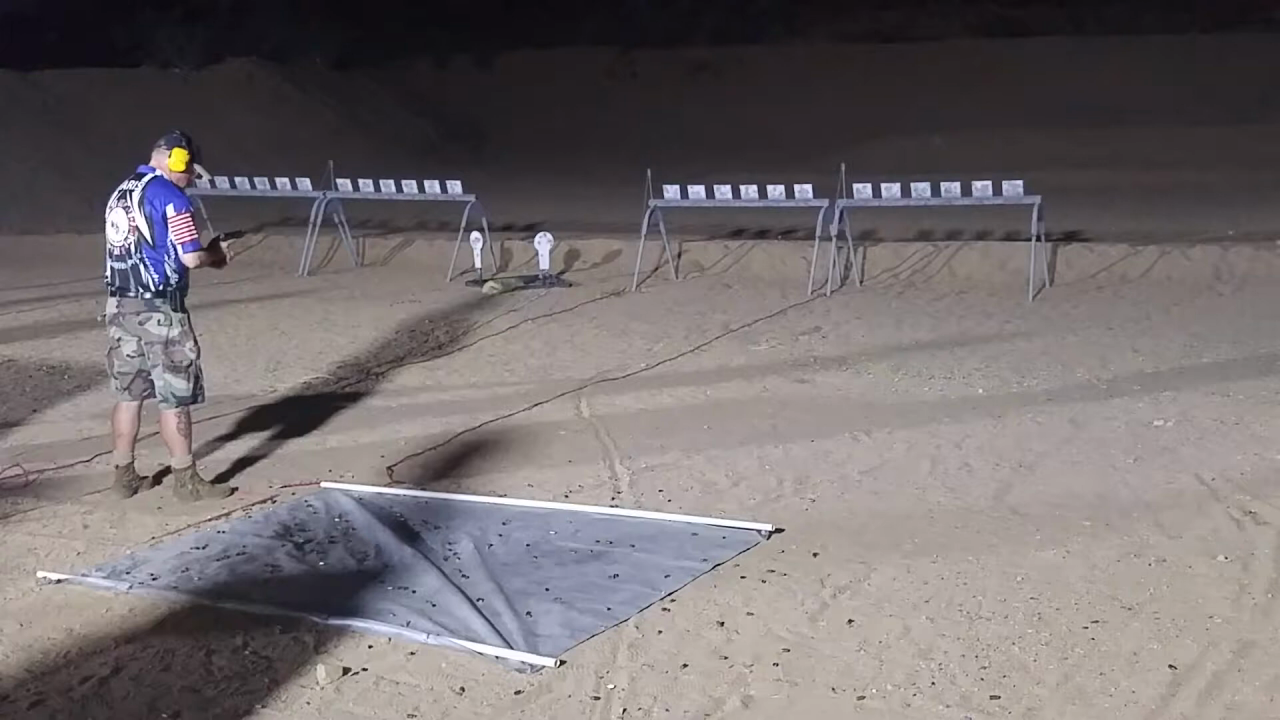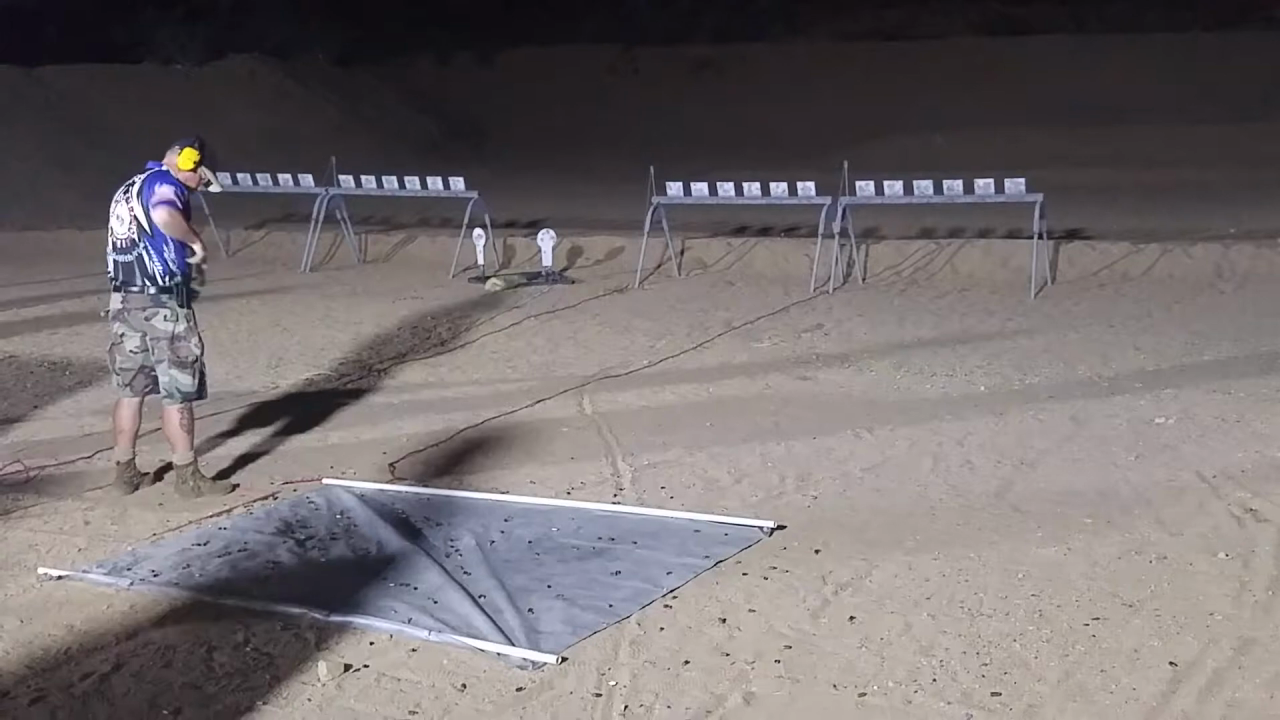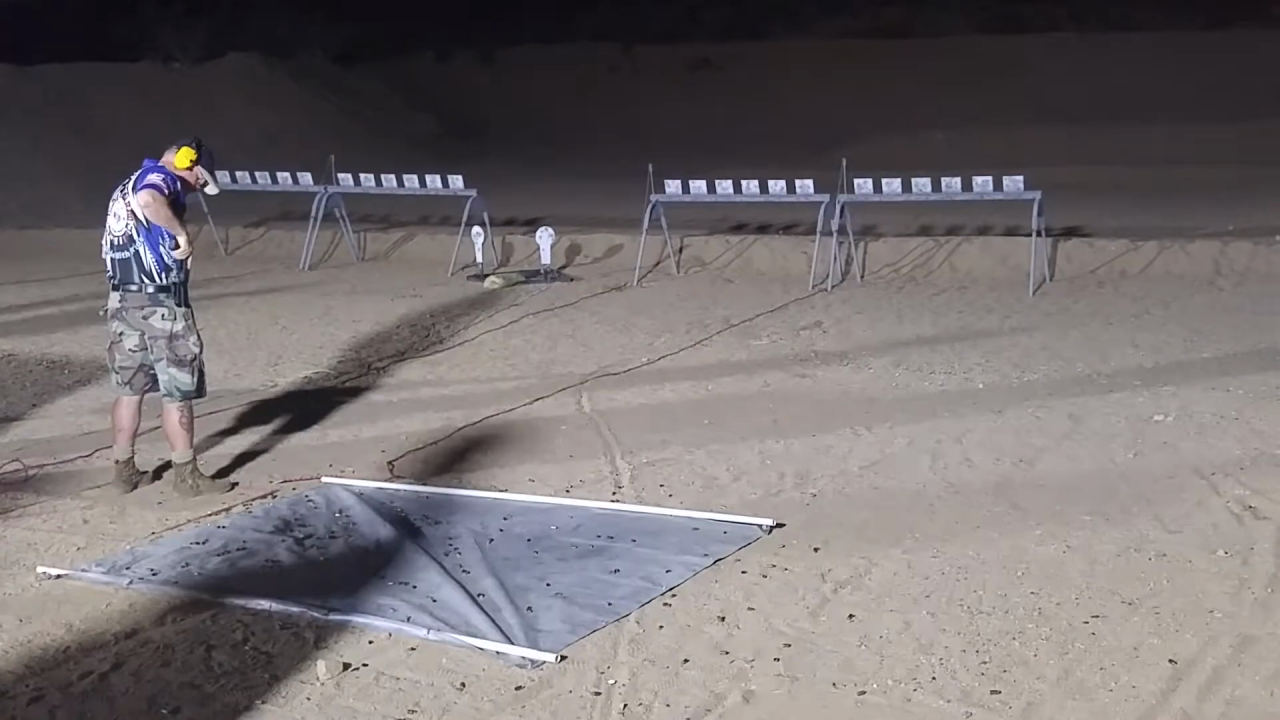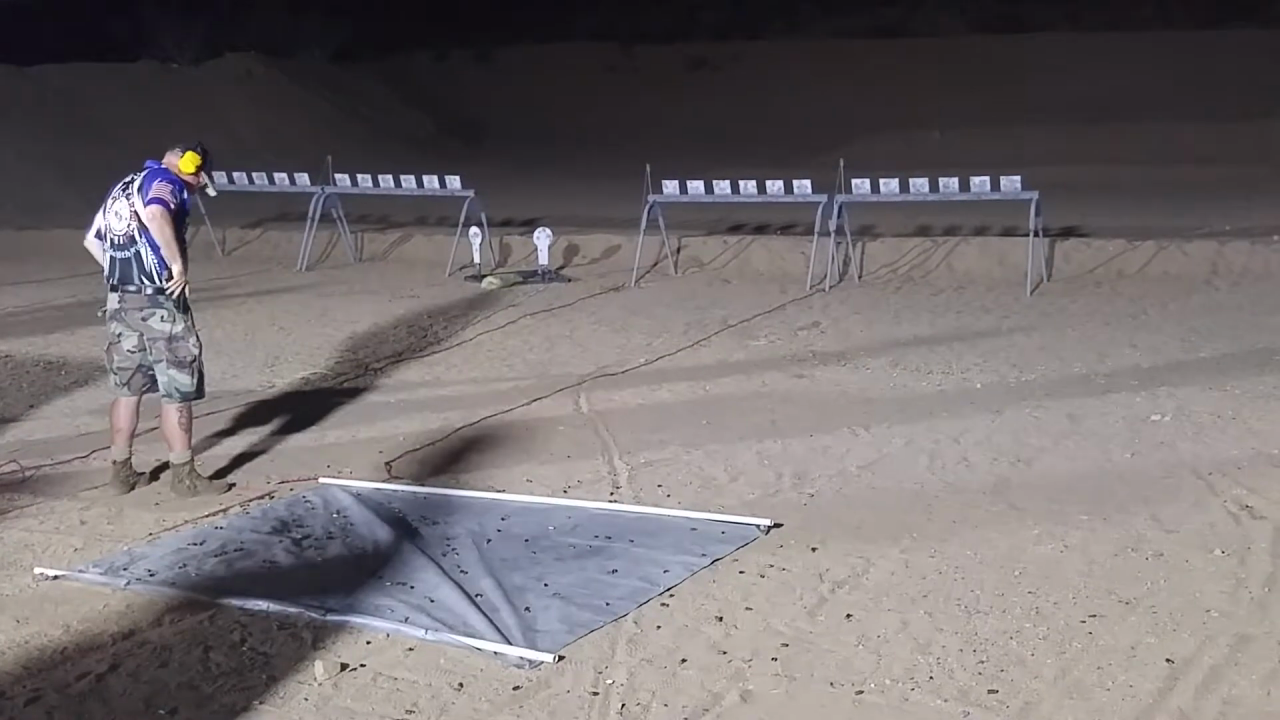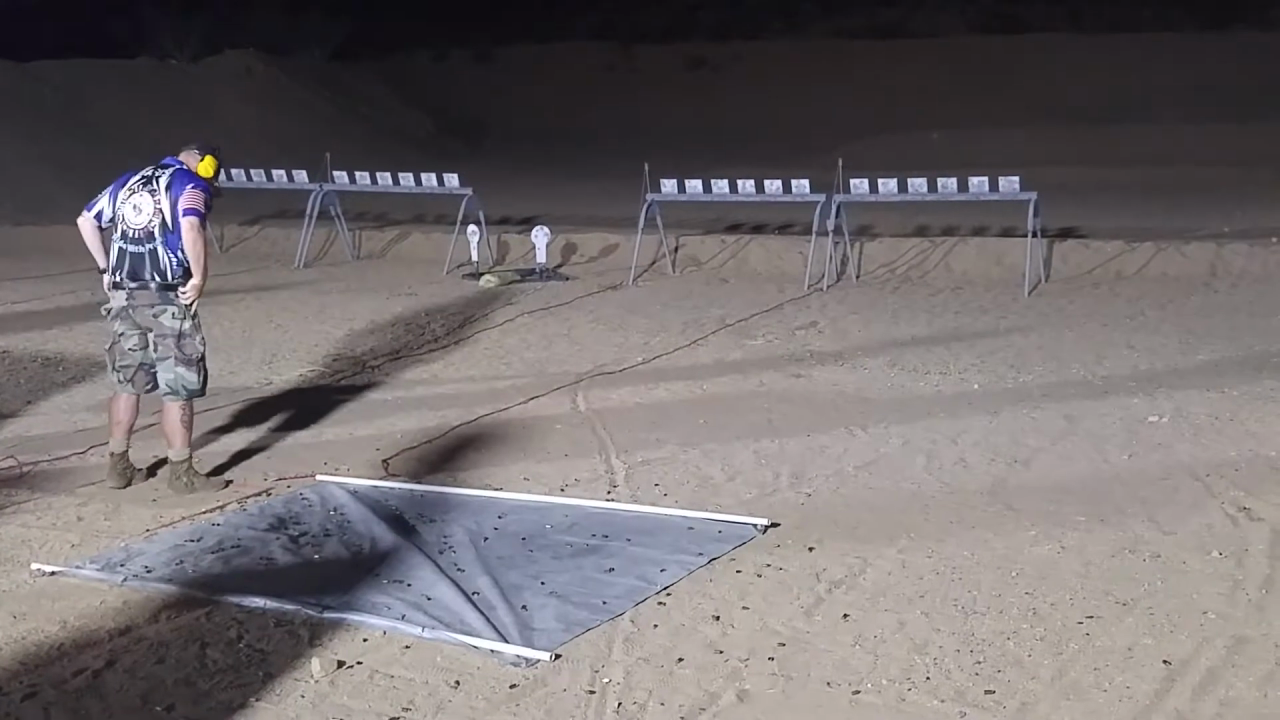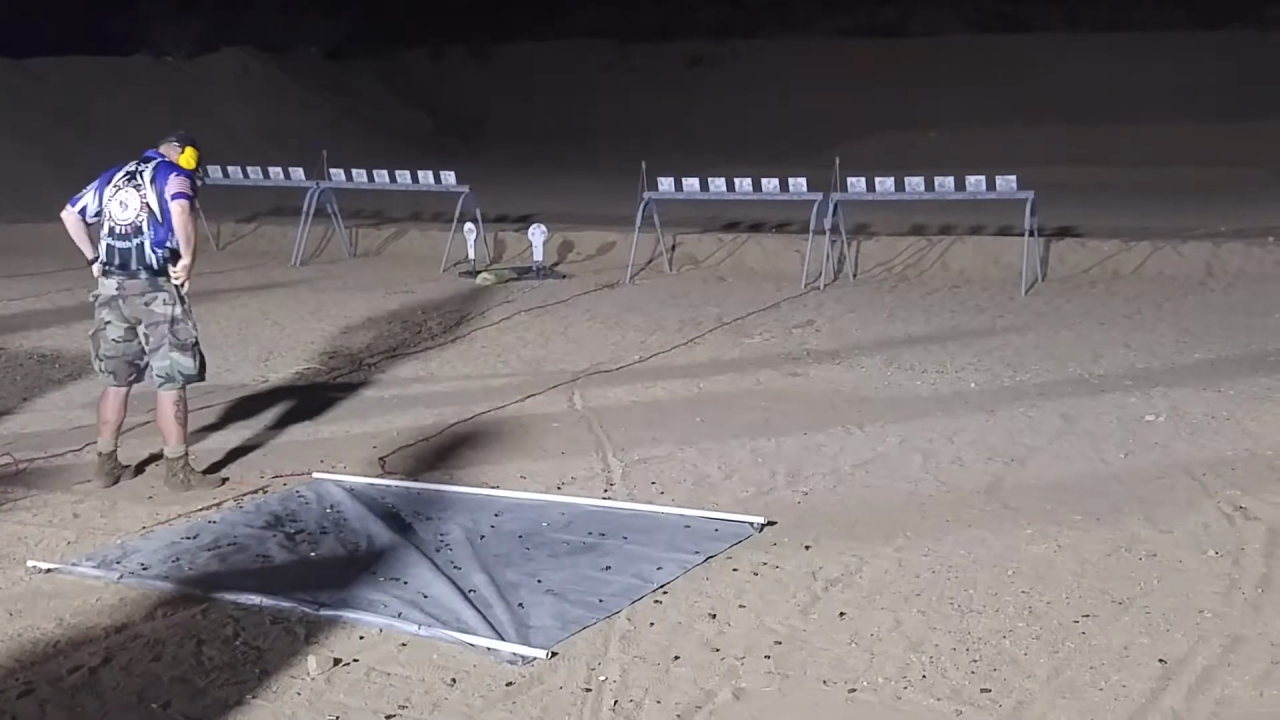
dt=0.4s
person 1, frame 1
left shoulder: (121, 192)
right shoulder: (170, 195)
right elbow: (191, 257)
left wrist: (206, 252)
right wrist: (216, 252)
left hip: (120, 304)
right hip: (159, 308)
left knee: (128, 394)
right knee: (175, 396)
left ankle: (124, 476)
right ankle: (186, 481)
person 1, frame 2
left shoulder: (129, 188)
right shoulder: (164, 182)
right elbow: (163, 217)
right wrist: (195, 241)
left hip: (123, 300)
right hip: (162, 303)
left knee: (130, 390)
right knee: (178, 392)
left ankle: (125, 472)
right ankle: (188, 477)
person 1, frame 3
left shoulder: (125, 188)
right shoulder: (160, 177)
left elbow: (109, 248)
right elbow: (148, 201)
right wrist: (182, 234)
left hip: (121, 299)
right hip: (161, 300)
left knee: (129, 388)
right knee: (177, 391)
left ankle: (124, 470)
right ankle: (186, 476)
person 1, frame 4
left shoulder: (121, 187)
right shoulder: (167, 182)
left elbow: (92, 239)
right elbow: (156, 215)
right wrist: (179, 266)
left hip: (120, 299)
right hip: (160, 300)
left knee: (127, 389)
right knee: (177, 391)
left ankle: (122, 471)
right ankle: (184, 476)
person 1, frame 5
left shoulder: (129, 181)
right shoulder: (191, 184)
left elbow: (87, 220)
right elbow: (191, 226)
left wrist: (105, 268)
right wrist: (199, 278)
left hip: (122, 295)
right hip: (165, 296)
left knee: (127, 382)
right knee: (178, 388)
left ankle: (119, 466)
right ankle: (182, 473)
person 1, frame 6
left shoulder: (114, 176)
right shoulder: (174, 174)
left elbow: (70, 214)
right elbow: (181, 210)
left wrist: (94, 259)
right wrist: (187, 259)
left hip: (112, 288)
right hip: (156, 288)
left knee: (116, 381)
right knee: (175, 381)
left ankle: (107, 464)
right ankle: (178, 470)
